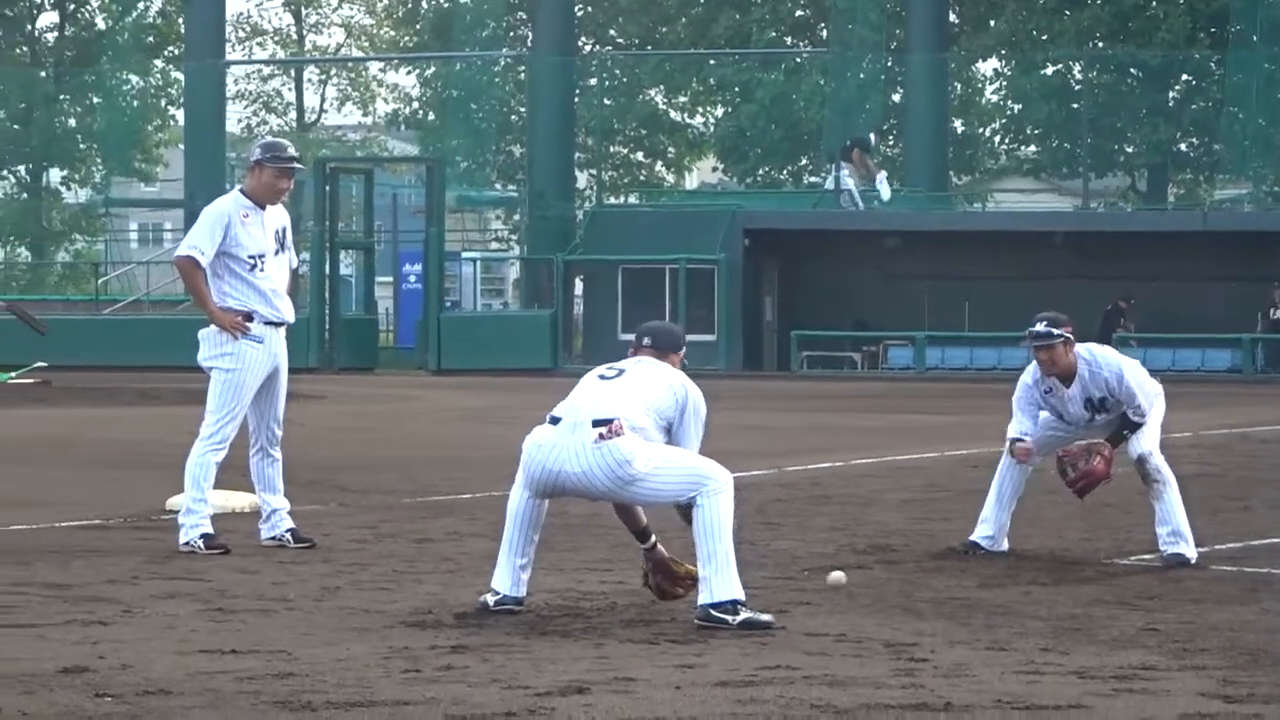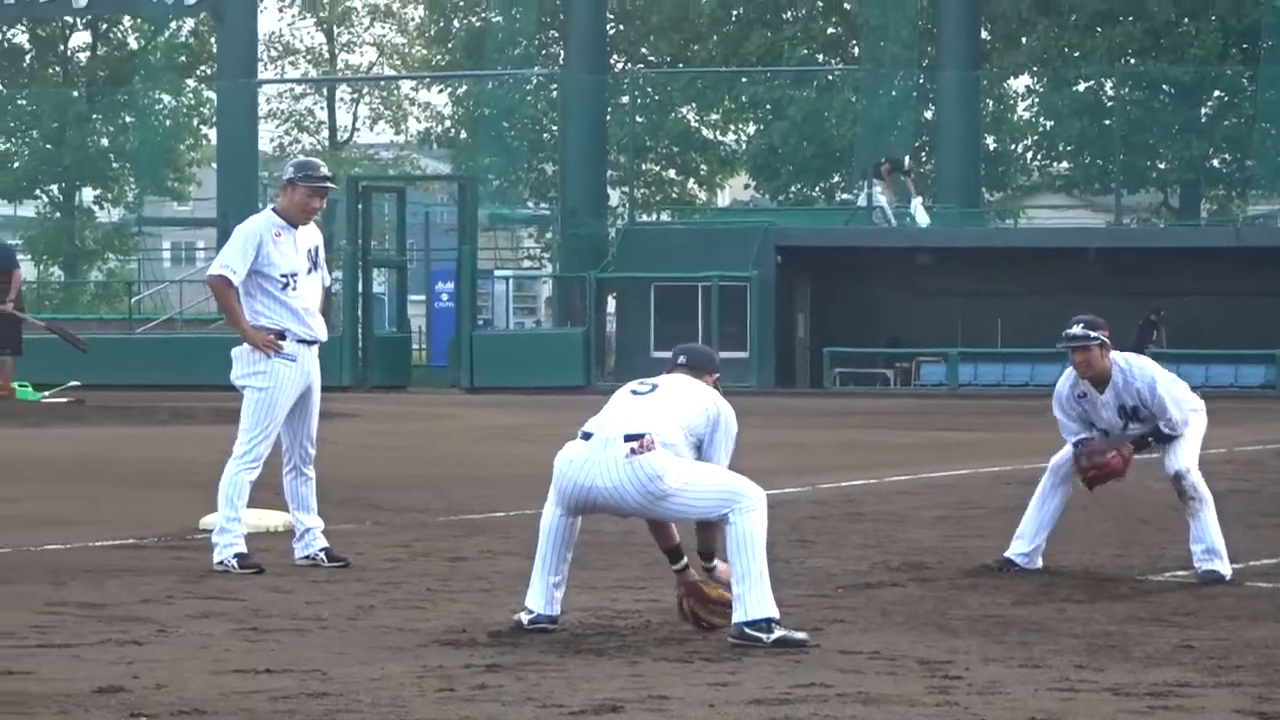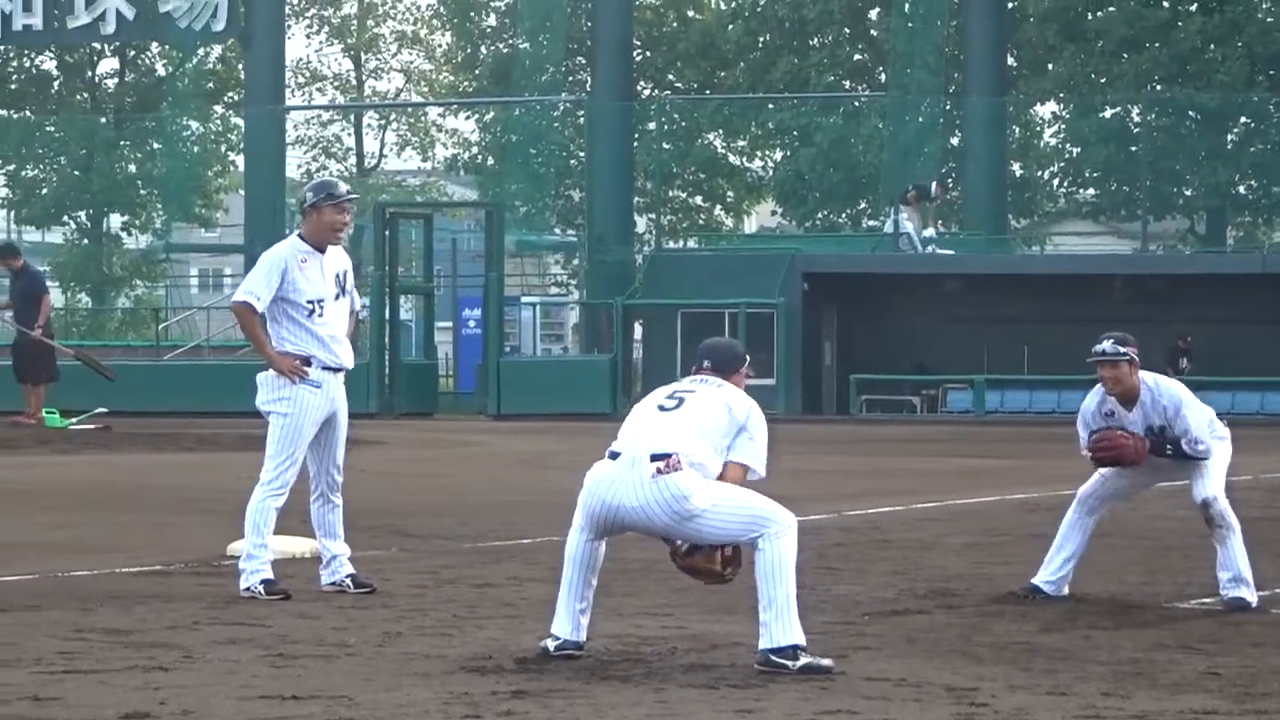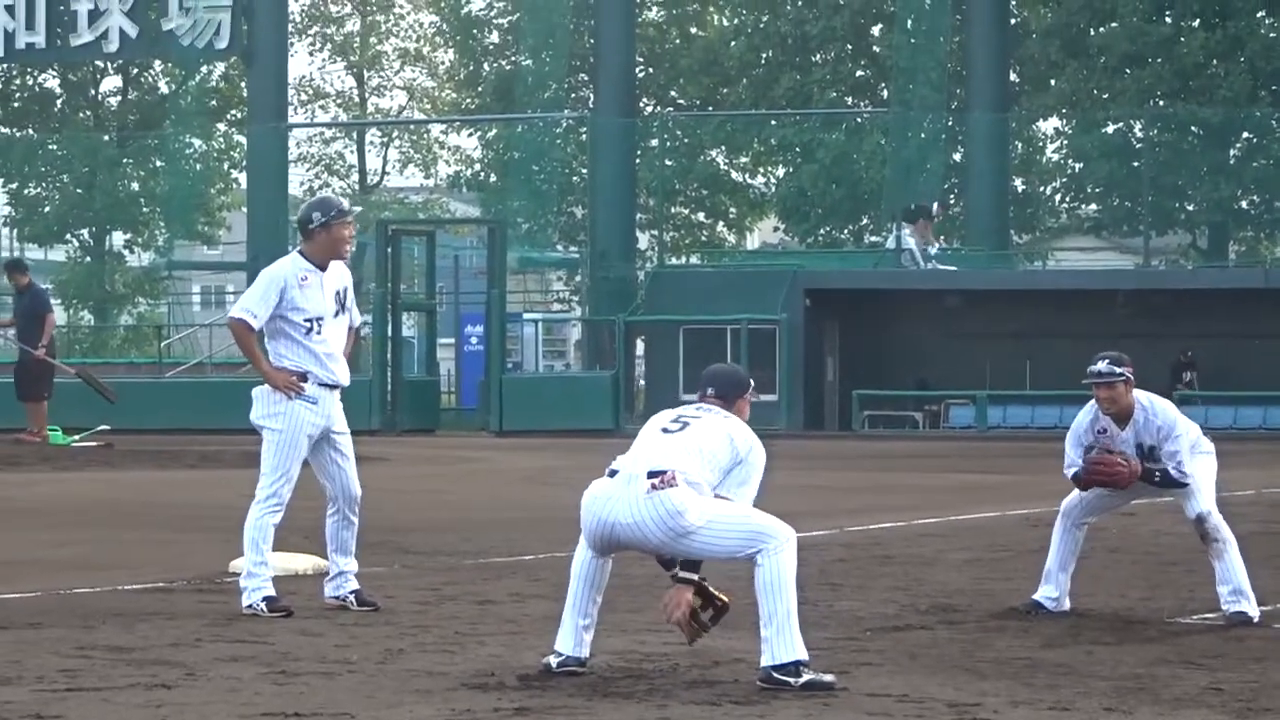
dt=0.4s
person 1, frame 1
left shoulder: (280, 215)
right shoulder: (224, 210)
right elbow: (186, 258)
right wrist: (214, 312)
left hip: (276, 338)
right hip: (242, 339)
left knee: (269, 438)
right knee: (216, 435)
left ankle: (276, 523)
right ankle: (194, 527)
person 1, frame 2
left shoulder: (312, 234)
right shoulder: (256, 229)
right elbow: (218, 278)
right wrist: (246, 330)
left hip: (309, 356)
right hip: (274, 358)
left knee: (302, 456)
right knee: (249, 453)
left ankle: (310, 542)
right ankle: (228, 546)
person 1, frame 3
left shoulder: (340, 258)
right shoulder: (282, 256)
right elbow: (242, 304)
right wrist: (272, 357)
left hip: (335, 382)
right hip: (299, 384)
left knee: (330, 483)
right knee: (276, 480)
left ankle: (337, 569)
right ankle: (255, 573)
person 1, frame 4
left shoulder: (341, 274)
right shoulder: (282, 273)
right elbow: (239, 321)
right wrist: (267, 372)
left hip: (331, 399)
right hip: (294, 401)
left knee: (347, 494)
right knee: (272, 497)
left ankle: (342, 583)
right ankle: (256, 590)
person 2, frame 1
left shoulder: (597, 373)
right shoulder: (683, 384)
right elbow: (680, 476)
left wrist: (648, 544)
right wrist: (705, 527)
left hip: (547, 451)
right hip: (607, 453)
left knee: (530, 482)
right knee: (715, 482)
left ankle: (506, 591)
right ankle: (720, 604)
person 2, frame 2
left shoulder: (630, 388)
right shoulder: (716, 402)
right elbow: (707, 493)
left wrist: (681, 564)
left hip: (578, 465)
right hip: (639, 468)
left knee: (562, 499)
right knee: (747, 499)
left ankle: (540, 610)
right ankle: (754, 622)
person 2, frame 3
left shoulder: (656, 395)
right shoulder: (744, 405)
right elbow: (732, 479)
left wrist: (667, 531)
right wrist: (718, 541)
left hip: (606, 483)
right hip: (667, 486)
left knee: (586, 526)
right knee: (778, 525)
left ankle: (566, 637)
right ankle: (781, 649)
person 2, frame 4
left shoulder: (662, 418)
right shoulder: (746, 439)
right elbow: (717, 515)
left wrist: (675, 571)
right wrist: (685, 580)
left hip: (602, 501)
right hip: (662, 504)
left knee: (594, 543)
right knee: (777, 539)
left ankle: (569, 652)
right ankle: (783, 665)
person 3, frame 1
left shoulder: (1108, 366)
right shoulder: (1031, 382)
left elbow: (1140, 408)
right elbow: (1022, 433)
left wrist: (1109, 446)
right wrist: (1020, 447)
left hip: (1136, 405)
right hip: (1072, 418)
left knee: (1145, 455)
right knee: (1015, 450)
left ankle: (1178, 547)
right ankle: (988, 538)
person 3, frame 2
left shoulder: (1142, 374)
right shoulder: (1067, 387)
left elbow: (1176, 423)
right elbow: (1078, 435)
left wrist: (1131, 448)
left hip: (1180, 417)
right hip: (1114, 431)
left knee: (1181, 470)
right knee: (1060, 468)
left ankle: (1212, 562)
right ankle: (1023, 555)
person 3, frame 3
left shoulder: (1170, 394)
right shoulder: (1094, 404)
left elbow: (1200, 448)
left wrist: (1149, 447)
left hip: (1202, 442)
left knee: (1210, 498)
right knee: (1088, 497)
left ankle: (1239, 590)
right ankle: (1050, 582)
person 3, frame 4
left shoulder: (1162, 414)
right shoulder: (1086, 421)
left elbow: (1180, 477)
right elbow: (1077, 479)
left wrist: (1138, 471)
left hip: (1189, 456)
left knee: (1204, 514)
right knee: (1071, 510)
left ankle: (1240, 605)
right ankle: (1051, 598)
